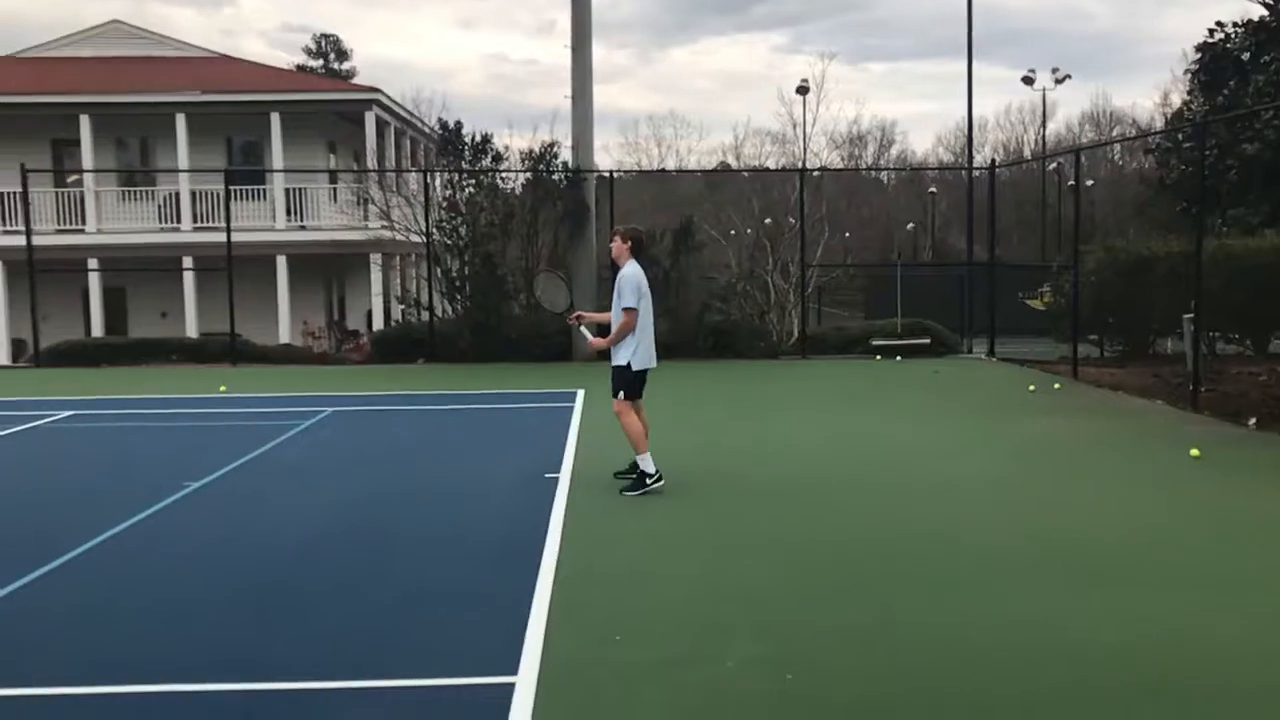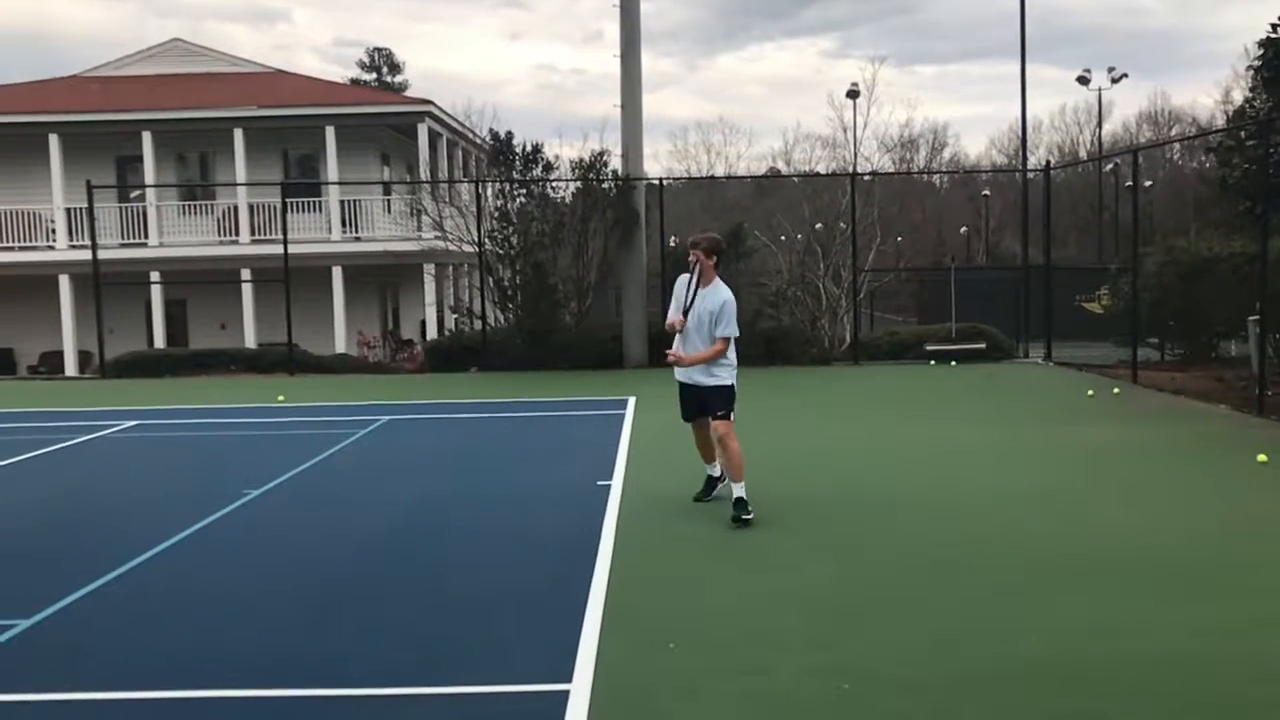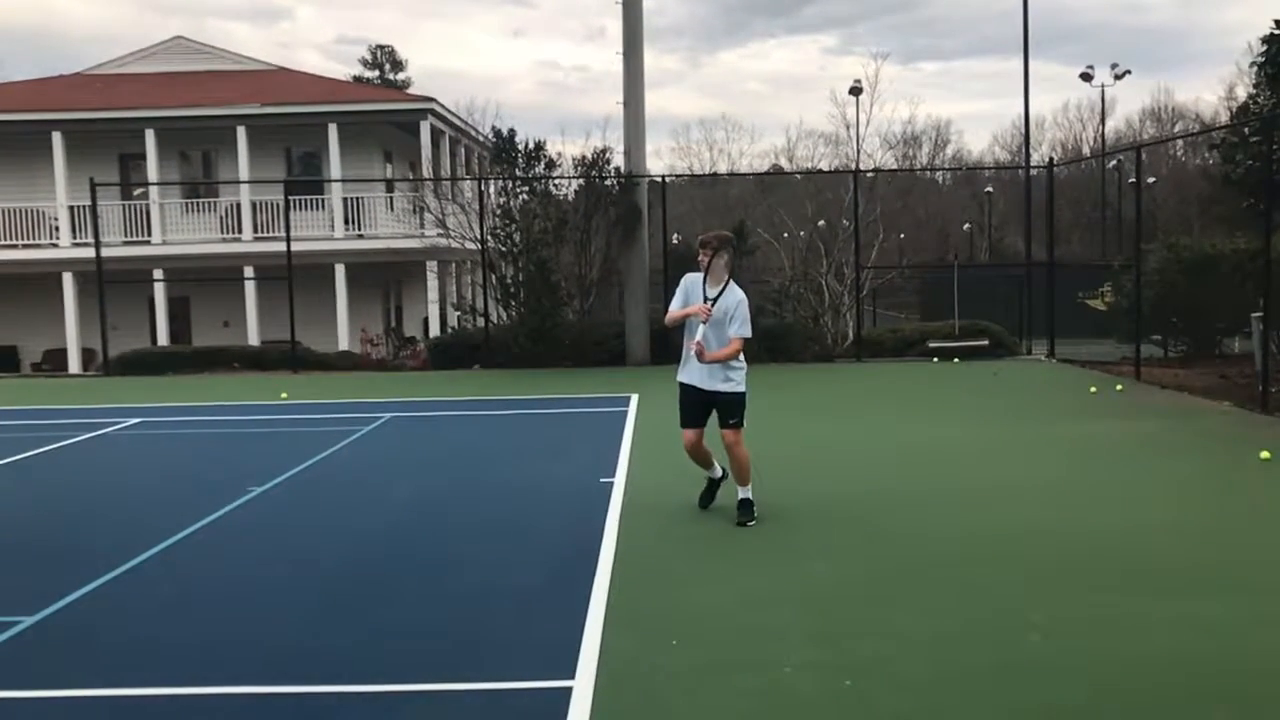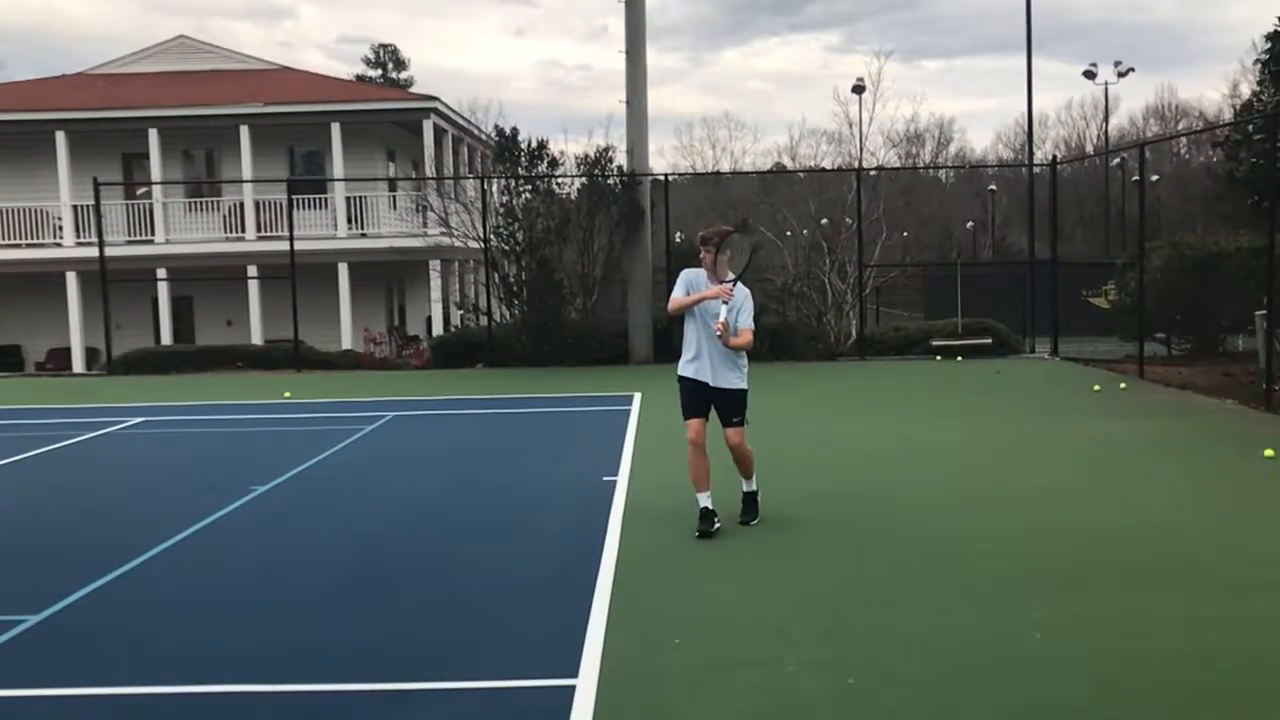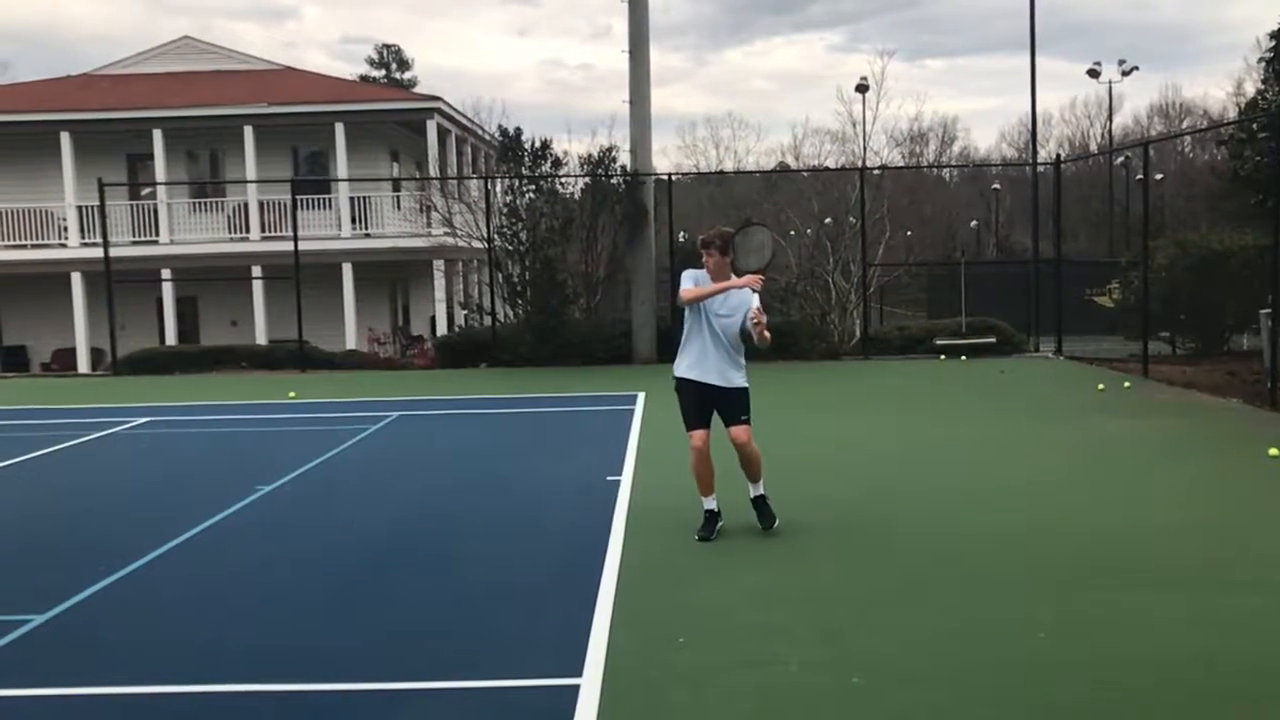
dt=1s
person 1, frame 1
left shoulder: (628, 274)
right shoulder: (630, 273)
left elbow: (629, 320)
left wrist: (605, 342)
right wrist: (588, 316)
left hip: (630, 356)
right hip: (634, 355)
left knee: (622, 410)
right knee: (634, 408)
left ankle: (650, 473)
right ankle: (642, 463)
person 1, frame 2
left shoulder: (724, 298)
right shoulder: (683, 282)
left elbow: (722, 346)
right elbow: (668, 325)
left wrist: (688, 360)
right wrist: (675, 321)
left hip: (718, 376)
right hip: (688, 376)
left knee: (723, 432)
right knee: (699, 430)
left ankle: (740, 498)
right ankle: (715, 475)
person 1, frame 3
left shoulder: (737, 298)
right shoulder: (689, 282)
left elbow: (736, 346)
right elbow: (669, 320)
left wrist: (708, 357)
right wrist: (691, 310)
left hip: (728, 382)
right hip: (692, 379)
left knee: (732, 440)
right knee: (691, 442)
left ankle: (746, 499)
right ankle: (715, 474)
person 1, frame 4
left shoulder: (741, 293)
right shoulder: (690, 277)
left elbow: (748, 340)
right elbow: (673, 307)
left wrist: (729, 342)
right wrist: (707, 294)
left hip: (730, 378)
right hip: (693, 374)
left knee: (736, 441)
right knee: (695, 437)
left ankle: (750, 492)
right ankle: (706, 510)
person 1, frame 5
left shoulder: (746, 295)
right shoulder: (691, 277)
left elbow: (761, 342)
right elbow: (685, 297)
left wrist: (761, 332)
right wrist: (732, 283)
left hip: (731, 379)
right hip: (691, 376)
left knee: (742, 439)
right knee: (699, 444)
left ankle: (758, 496)
right ankle: (711, 512)
